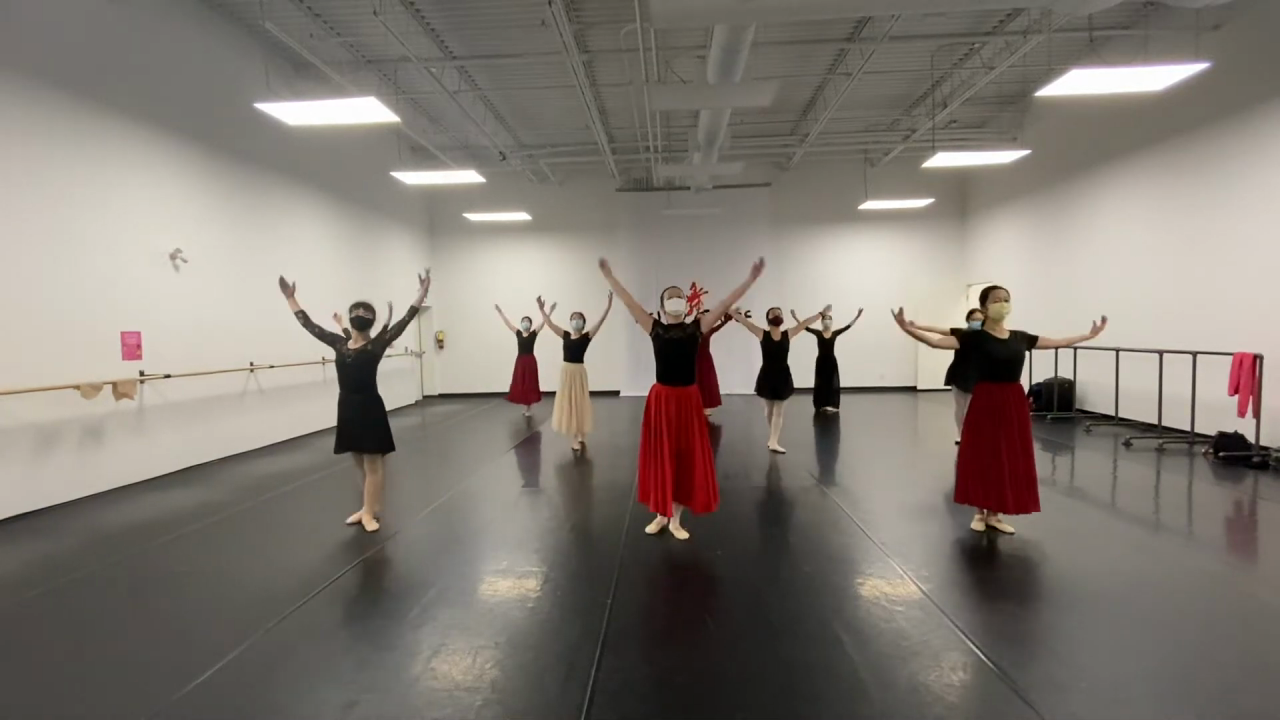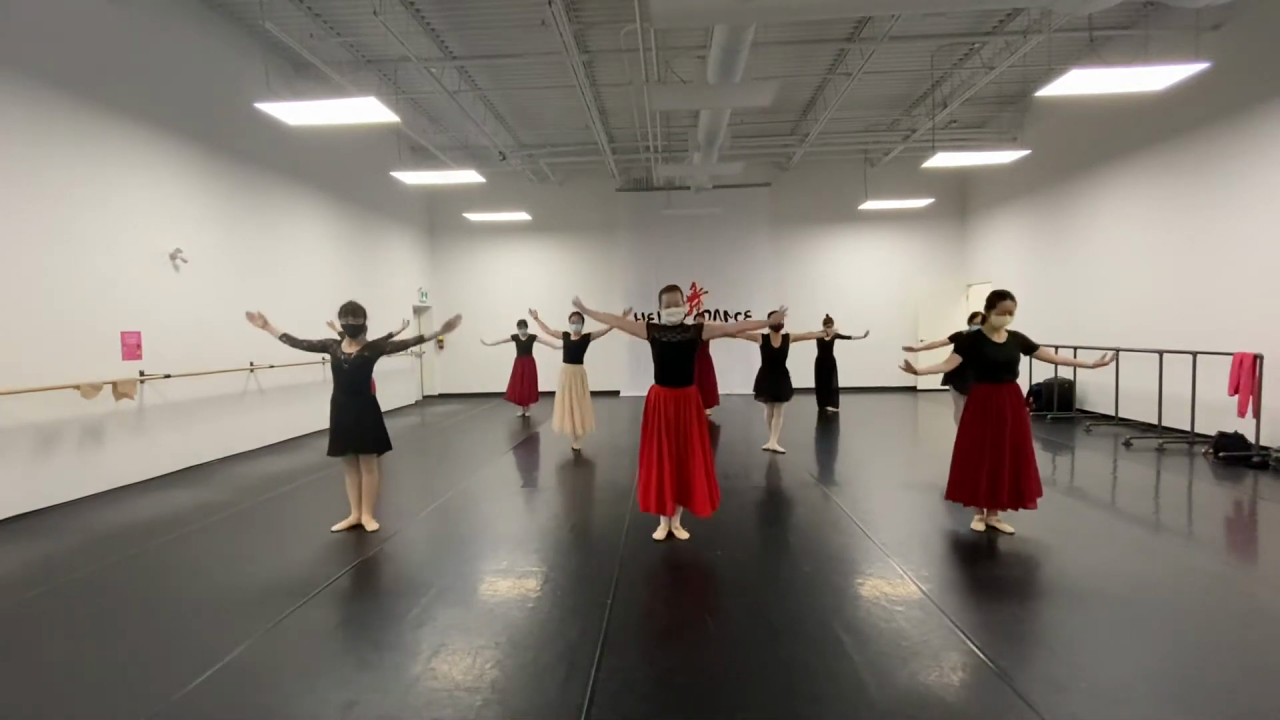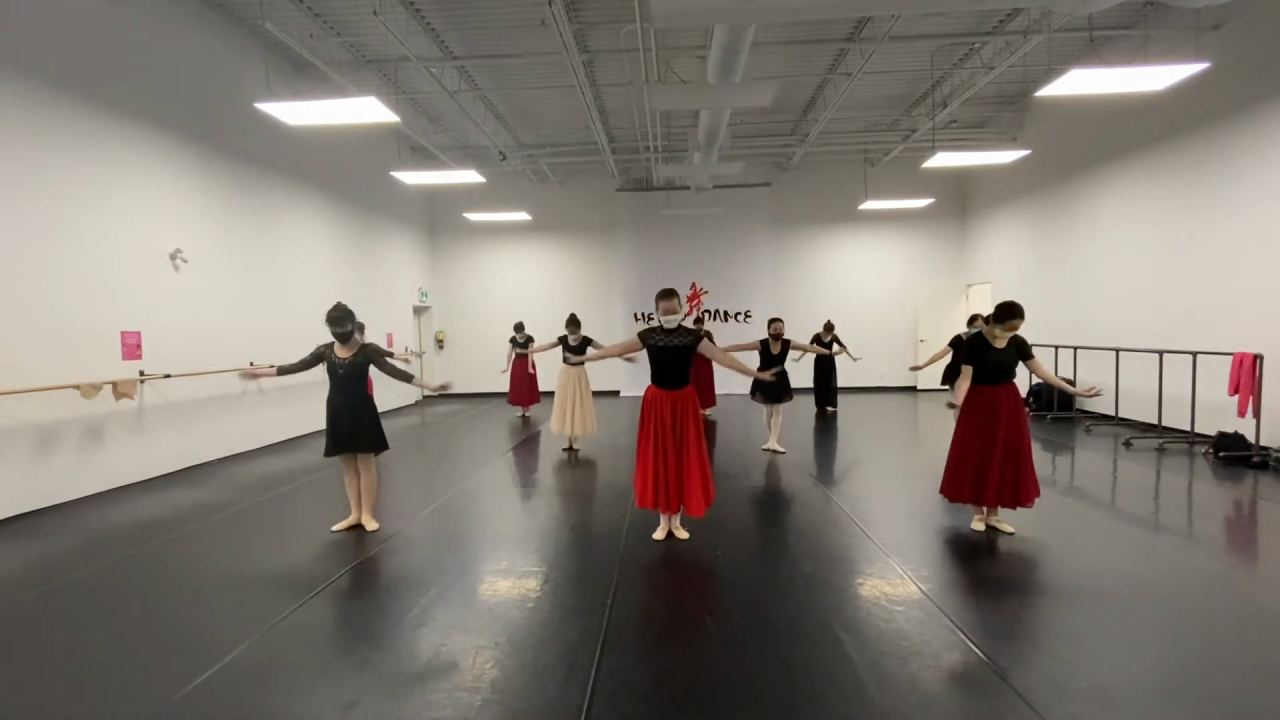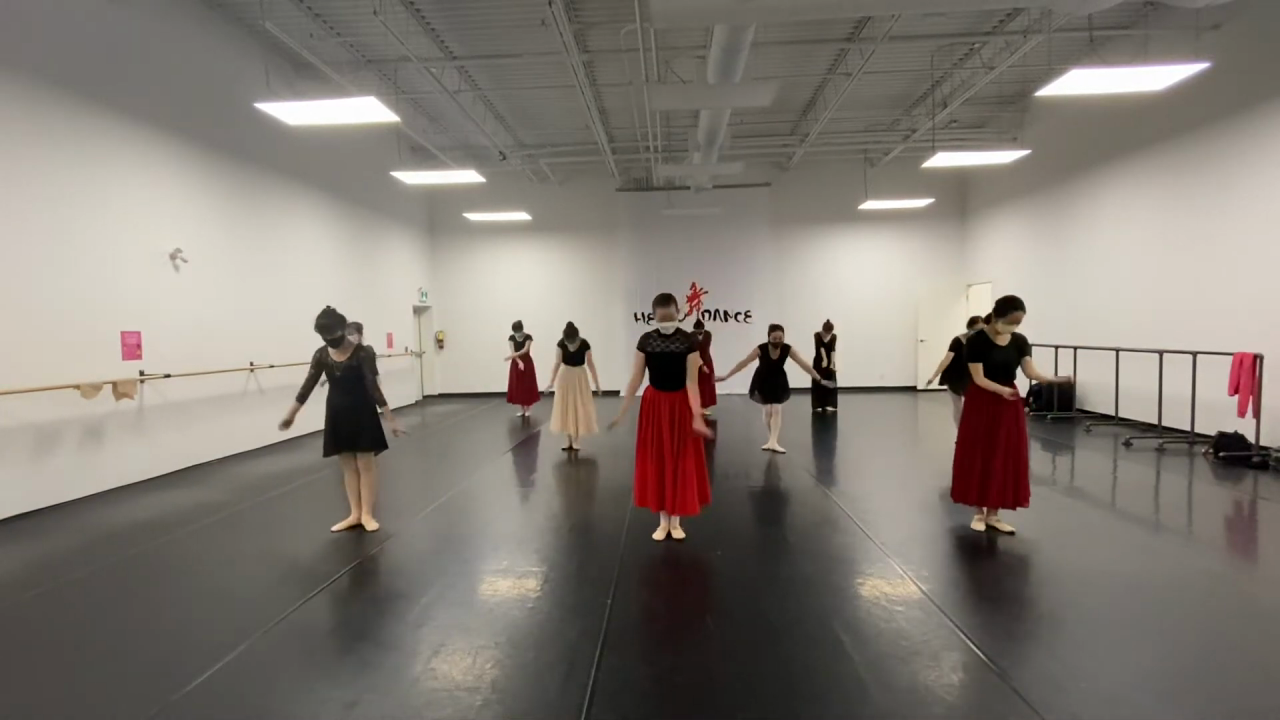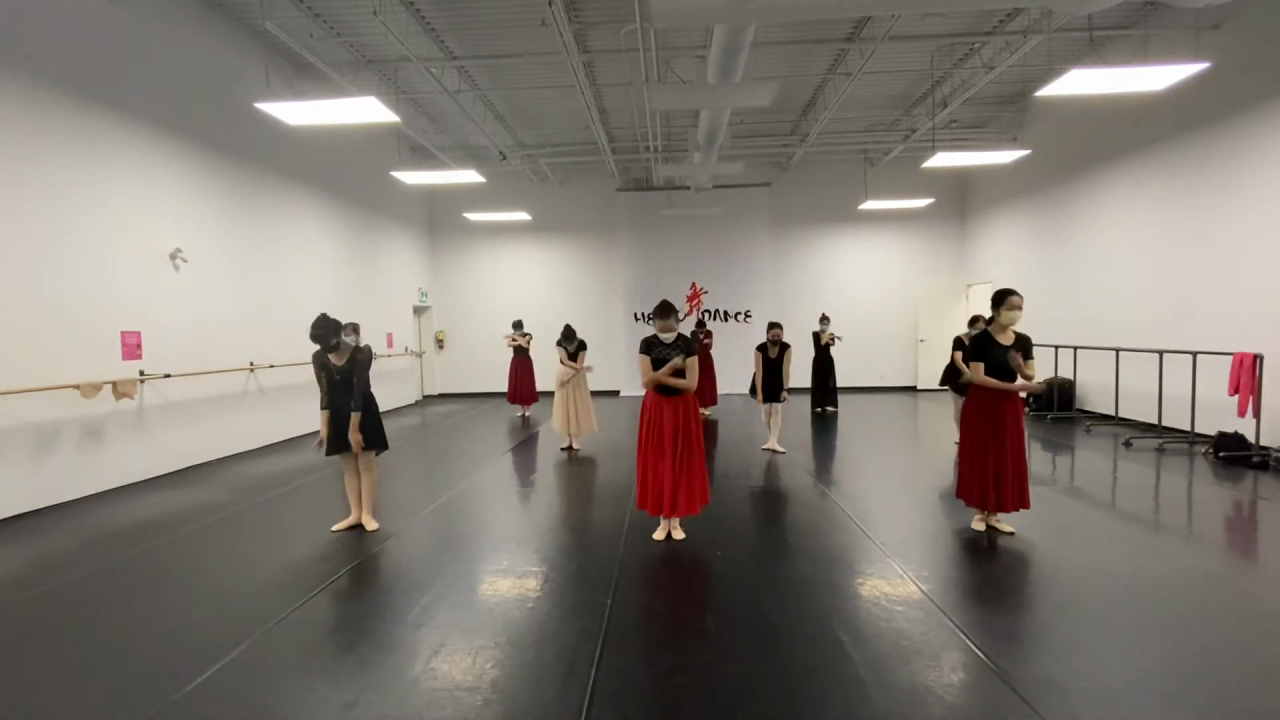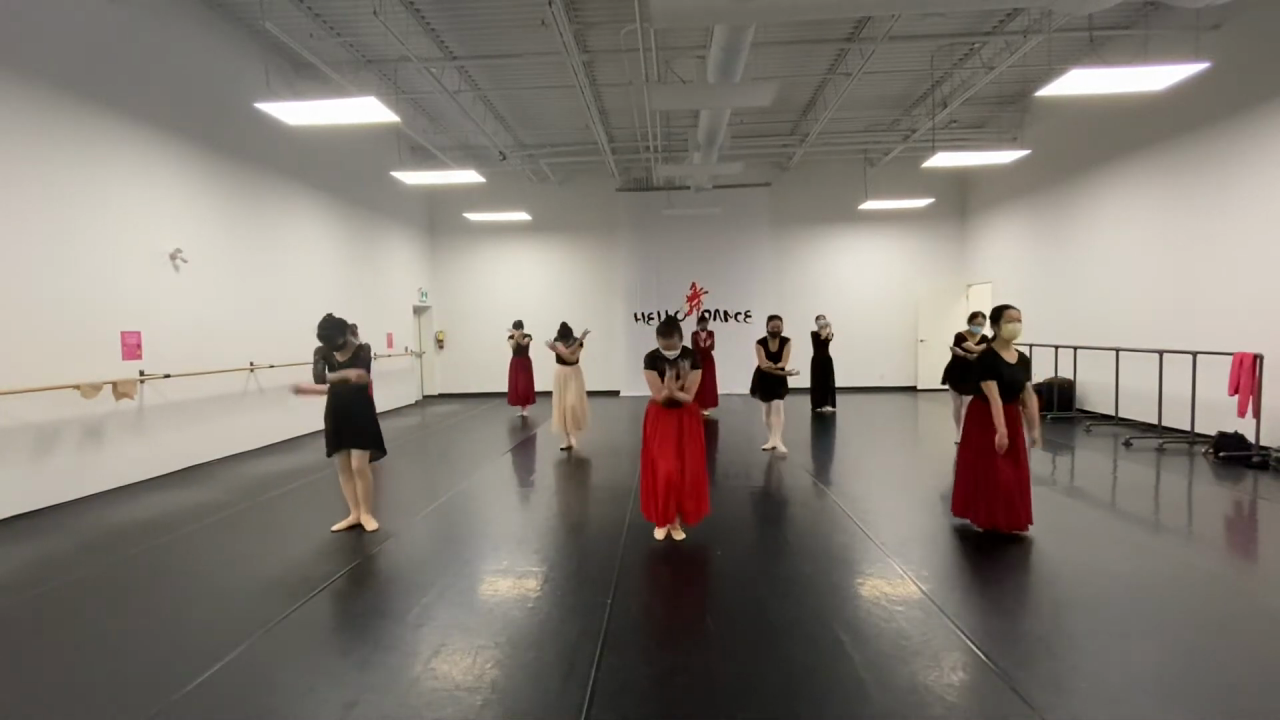
dt=0.3s
person 1, frame 1
left shoulder: (696, 328)
right shoulder: (654, 328)
left elbow: (726, 304)
right elbow: (628, 301)
left wrist: (751, 278)
right wrist: (609, 275)
left hip: (688, 399)
right hip: (661, 399)
left knee: (688, 458)
right knee: (661, 458)
left ankle: (676, 519)
right ankle: (661, 514)
person 1, frame 2
left shoulder: (696, 331)
right shoulder: (652, 331)
left elbow: (733, 328)
right elbow: (617, 321)
left wrist: (768, 322)
right wrist: (586, 310)
left hip: (687, 400)
right hip: (660, 400)
left knee: (687, 460)
right knee: (660, 460)
left ankle: (676, 520)
right ankle: (664, 520)
person 1, frame 3
left shoulder: (692, 336)
right shoulder: (648, 336)
left elbow: (721, 357)
right elbow: (616, 350)
left wrist: (755, 374)
right wrist: (583, 359)
left hip: (684, 401)
right hip: (656, 401)
left knee: (684, 460)
right knee: (658, 460)
left ankle: (677, 521)
right ankle: (663, 521)
person 1, frame 4
left shoulder: (688, 341)
right shoulder: (646, 340)
left elbow: (692, 381)
right elbow: (636, 377)
left wrist: (697, 415)
right wrist: (623, 410)
left hip: (680, 402)
right hip: (653, 402)
left knee: (681, 461)
right knee: (656, 461)
left ankle: (675, 520)
right ankle: (663, 521)
person 1, frame 5
left shoulder: (687, 345)
right shoulder: (647, 345)
left elbow: (692, 385)
right elbow: (646, 382)
left wrist: (663, 377)
right wrist: (667, 369)
left hip: (682, 407)
right hip: (656, 407)
left knee: (682, 464)
right knee: (657, 464)
left ankle: (676, 521)
right ankle: (663, 521)
person 1, frame 6
left shoulder: (692, 359)
right shoulder: (651, 359)
left elbow: (688, 397)
right elbow: (658, 397)
left wrist: (673, 389)
right wrist: (670, 387)
left hip: (685, 417)
right hip: (660, 417)
left knee: (686, 471)
right knee: (662, 470)
left ankle: (677, 521)
right ankle: (662, 520)
person 2, frame 1
left shoulder: (1020, 338)
right shoulder: (975, 337)
left elbow: (1056, 343)
right elbow: (938, 342)
left wrist: (1089, 335)
right wrist: (909, 329)
left hip: (1015, 402)
right hip: (986, 402)
left knee: (1012, 459)
right knee: (983, 458)
left ankle: (994, 514)
right ankle: (980, 513)
person 2, frame 2
left shoulder: (1017, 339)
right shoulder: (972, 340)
left elbow: (1052, 357)
right elbow: (948, 364)
left wrist: (1091, 364)
right wrist: (919, 371)
left hip: (1011, 402)
right hip: (982, 402)
left knee: (1009, 457)
right knee: (979, 457)
left ankle: (994, 514)
right ankle: (979, 513)
person 2, frame 3
left shoulder: (1019, 343)
right shoulder: (974, 343)
left elbow: (1040, 371)
right elbow: (965, 377)
left wrist: (1073, 391)
right wrist: (958, 398)
left hip: (1009, 402)
right hip: (981, 402)
left knee: (1006, 457)
right knee: (977, 457)
left ankle: (993, 514)
right ankle: (978, 513)
person 2, frame 4
left shoulder: (1019, 341)
right shoulder: (976, 341)
left elbow: (1030, 371)
right elbow: (978, 378)
left wrist: (1053, 380)
right wrist: (1002, 391)
left hip: (1009, 402)
right hip: (981, 402)
left knee: (1006, 458)
right knee: (979, 457)
left ankle: (993, 514)
right ankle: (979, 513)
person 2, frame 5
left shoulder: (1023, 341)
right shoulder: (979, 341)
left elbow: (1030, 375)
right elbow: (978, 377)
left wrist: (1021, 368)
right wrist: (1016, 386)
left hip: (1009, 404)
right hip: (982, 404)
left knee: (1007, 460)
right knee: (981, 459)
left ankle: (994, 514)
right ankle: (980, 512)
person 2, frame 6
left shoulder: (1023, 360)
right shoulder: (986, 358)
left elbow: (1029, 395)
right elbow: (993, 397)
left wrist: (1035, 428)
right wrist: (1000, 430)
left hip: (1012, 420)
right hip: (984, 421)
left knee: (1014, 474)
right knee: (986, 473)
left ankle: (1001, 520)
right ankle: (981, 518)
person 3, frame 1
left shoulder: (377, 344)
right shoulder: (339, 343)
left elbow: (404, 322)
right elbow: (309, 325)
left wrist: (422, 294)
right wrist: (291, 299)
left hip: (370, 408)
right hip: (347, 408)
left knee: (372, 464)
right knee: (358, 462)
left ankle: (369, 513)
right ankle: (372, 505)
person 3, frame 2
left shoulder: (373, 348)
right shoulder: (332, 346)
left elbow: (405, 343)
right elbow: (297, 343)
left wrist: (438, 333)
right wrist: (268, 327)
left hip: (364, 409)
right hip: (340, 410)
left knee: (367, 465)
right knee: (350, 465)
left ankle: (368, 514)
right ankle: (355, 514)
person 3, frame 3
left shoulder: (367, 351)
right shoulder: (325, 350)
left elbow: (393, 371)
right elbow: (297, 366)
left wrist: (428, 386)
right wrist: (261, 373)
left hip: (361, 411)
right hip: (336, 411)
left knee: (365, 465)
right knee: (348, 466)
left ankle: (367, 514)
right ankle: (355, 514)
person 3, frame 4
left shoulder: (363, 353)
right shoulder: (321, 355)
left elbow: (373, 387)
right elbow: (309, 385)
left wrist: (390, 419)
right wrist: (291, 414)
left hip: (361, 411)
right hip: (336, 412)
left knee: (365, 465)
right knee: (348, 466)
left ankle: (367, 514)
right ankle: (355, 514)
person 3, frame 5
left shoulder: (361, 354)
right shoulder: (319, 357)
left elbow: (359, 392)
right elbow: (324, 393)
left wrist: (354, 429)
right wrist: (324, 428)
left hip: (363, 412)
right hip: (337, 412)
left knee: (366, 465)
right knee: (348, 466)
left ankle: (367, 514)
right ankle: (355, 514)
person 3, frame 6
left shoulder: (363, 351)
right shoulder: (322, 352)
left elbow: (349, 385)
right elbow: (319, 377)
left wrist: (310, 389)
right wrist: (345, 373)
left hip: (359, 411)
right hip: (336, 413)
left knee: (359, 466)
right knee: (343, 467)
left ankle: (367, 513)
right ankle: (355, 513)
